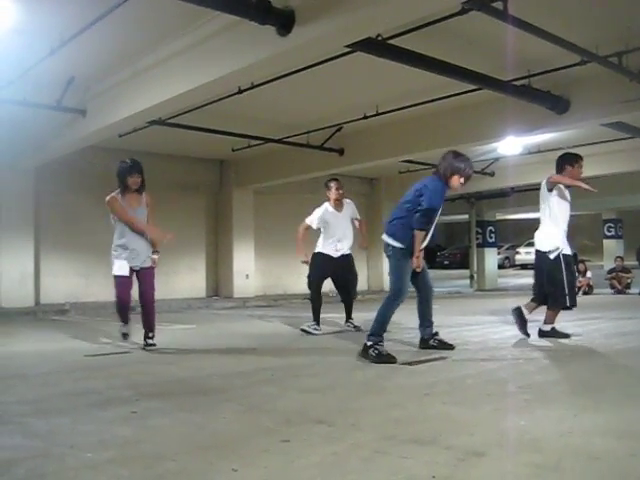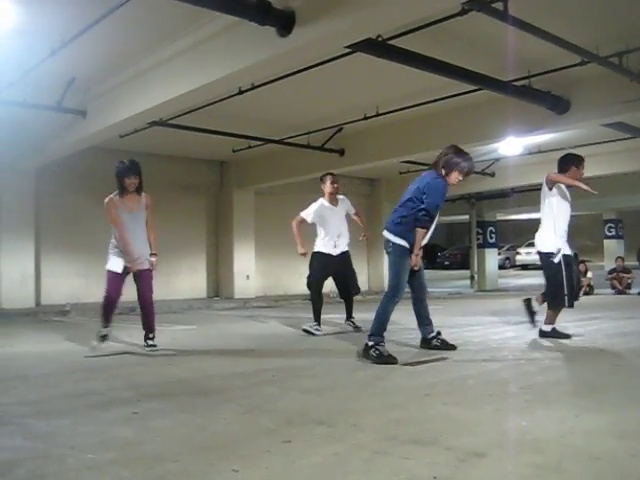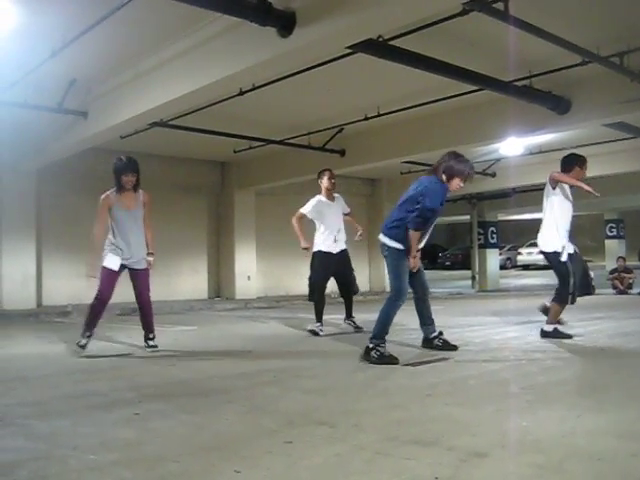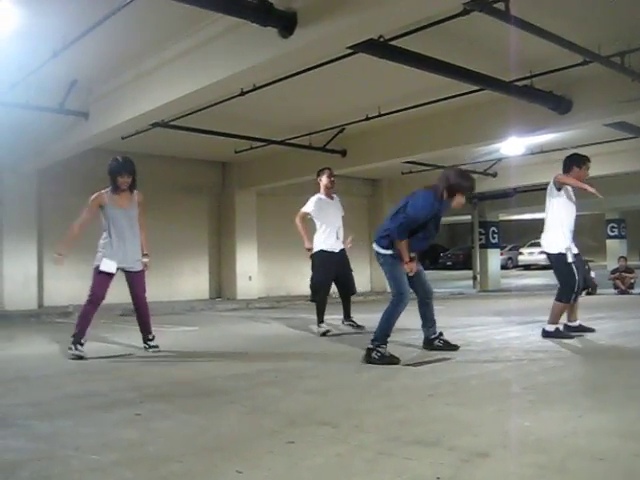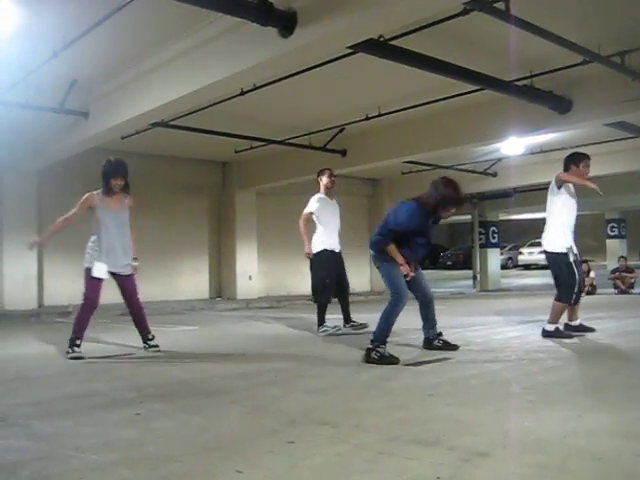
dt=0.1s
person 1, frame 1
left shoulder: (432, 183)
right shoulder: (436, 186)
right elbow: (422, 219)
left wrist: (419, 252)
right wrist: (417, 253)
left hip: (408, 245)
right hip: (400, 244)
left knee: (426, 290)
right knee: (398, 293)
left ankle: (427, 336)
right ankle: (372, 344)
person 1, frame 2
left shoulder: (430, 179)
right shoulder: (437, 182)
right elbow: (423, 218)
left wrist: (417, 250)
right wrist: (416, 251)
left hip: (407, 242)
right hip: (400, 241)
left knee: (419, 290)
right knee: (396, 291)
left ankle: (429, 335)
right ankle: (373, 343)
person 1, frame 3
left shoulder: (430, 184)
right shoulder: (434, 187)
right elbow: (417, 221)
left wrist: (416, 252)
right wrist: (413, 251)
left hip: (406, 245)
right hip: (396, 244)
left knee: (422, 290)
right knee: (399, 293)
left ankle: (431, 335)
right ankle: (375, 346)
person 1, frame 4
left shoulder: (435, 201)
right shoulder: (426, 201)
right elbow: (400, 230)
left wrist: (413, 259)
right wrist: (406, 259)
left hip: (406, 252)
right hip: (389, 250)
left knee: (425, 292)
right knee: (402, 296)
left ankle: (431, 336)
right ankle: (376, 348)
person 1, frame 5
left shoulder: (433, 215)
right shoulder: (411, 211)
right elbow: (383, 238)
left wrist: (411, 264)
right wrist: (401, 263)
left hip: (406, 257)
right hip: (385, 255)
left knee: (426, 295)
right knee: (400, 297)
left ankle: (432, 337)
right ankle: (375, 348)
person 2, frame 1
left shoulder: (145, 198)
right shoulder: (113, 200)
right elbow: (134, 223)
left wrist: (155, 251)
right wrist: (160, 237)
left hip: (144, 254)
right hip: (123, 255)
left knee: (147, 298)
right knee: (122, 298)
left ankle: (149, 336)
right ankle: (125, 323)
person 2, frame 2
left shoulder: (146, 199)
right shoulder: (111, 201)
right elbow: (119, 232)
left wrist: (152, 253)
right wrist: (131, 257)
left hip: (142, 257)
right hip: (119, 255)
left knee: (146, 299)
right knee: (111, 295)
left ankle: (149, 337)
right ankle: (105, 326)
person 2, frame 3
left shoulder: (143, 197)
right shoulder: (108, 198)
right elbow: (100, 229)
left wrist: (150, 252)
right wrist: (95, 259)
left hip: (139, 254)
right hip: (115, 252)
left knee: (143, 299)
right knee: (103, 295)
left ankle: (149, 337)
right ankle: (86, 333)
person 2, frame 4
left shoulder: (138, 197)
right shoulder: (101, 198)
right elbow: (80, 223)
left wrist: (145, 254)
right wrist: (63, 248)
left hip: (133, 256)
right hip: (109, 254)
left knee: (140, 300)
right knee: (95, 297)
left ankle: (148, 338)
right ankle: (77, 341)
person 2, frame 5
left shoulder: (128, 201)
right shoulder: (93, 199)
right elbow: (67, 219)
left wrist: (134, 258)
right wrist: (43, 238)
left hip: (122, 260)
right hip: (98, 258)
left knee: (133, 301)
right knee: (90, 302)
left ankle: (148, 339)
right ankle: (74, 344)
person 3, frame 1
left shoulder: (562, 189)
right shoulder: (552, 186)
right elbow: (552, 178)
right wrist: (580, 184)
left hip: (557, 245)
right hip: (551, 245)
left knee: (548, 288)
right knee: (562, 288)
left ankle: (523, 311)
right ankle: (547, 327)
person 3, frame 2
left shoulder: (562, 189)
right shoulder: (552, 185)
right elbow: (551, 176)
right wrist: (580, 184)
left hip: (556, 245)
right hip: (552, 245)
left knee: (559, 288)
right knee: (562, 288)
left ankle: (534, 303)
right ankle: (547, 328)
person 3, frame 3
left shoulder: (564, 188)
right shoulder: (555, 184)
right elbow: (554, 175)
right wrist: (583, 185)
left hip: (561, 243)
right hip: (553, 244)
left knee: (569, 282)
right knee: (567, 284)
left ankle: (550, 307)
right ankle: (549, 327)
person 3, frame 4
left shoulder: (567, 189)
right shoulder: (558, 186)
right elbow: (559, 177)
right wrist: (586, 187)
left hip: (564, 243)
right hip: (557, 245)
left knee: (575, 281)
right knee: (572, 283)
left ankle: (572, 323)
right ankle: (551, 327)
person 3, frame 5
left shoulder: (566, 188)
right shoulder: (560, 182)
right elbow: (561, 176)
right wrist: (590, 184)
left hip: (563, 243)
right hip: (558, 245)
left knee: (575, 283)
right knee: (570, 284)
left ankle: (573, 322)
right ankle: (550, 327)
person 4, frame 1
left shoulder: (349, 204)
right shoulder: (322, 212)
left elbow: (358, 221)
right elbow: (302, 229)
left wrist: (363, 238)
right wrist: (302, 253)
left hip: (344, 255)
right hip: (323, 254)
left knee: (349, 288)
right knee: (315, 285)
left ankle: (349, 320)
right ankle: (315, 323)
person 4, frame 2
left shoulder: (343, 201)
right shoulder: (318, 207)
left elbow: (355, 214)
right elbow: (295, 222)
left wrist: (364, 228)
right wrist: (300, 245)
left hip: (342, 252)
right hip: (322, 253)
left knee: (349, 286)
right knee: (315, 285)
left ankle: (349, 318)
right ankle: (316, 323)
person 4, frame 3
left shoulder: (339, 199)
right shoulder: (316, 203)
left elbow: (347, 214)
right elbow: (295, 219)
left wrist: (358, 227)
right wrist: (303, 240)
left hip: (341, 249)
right hip: (322, 251)
left knee: (348, 284)
right knee: (318, 286)
left ankle: (349, 317)
right ankle: (318, 323)
person 4, frame 4
left shoulder: (336, 199)
right shoulder: (316, 200)
right elbow: (299, 218)
left wrist: (346, 237)
right wrist: (307, 241)
left hip: (339, 249)
right hip: (323, 250)
left knee: (346, 284)
right knee: (321, 286)
left ankle: (347, 318)
right ankle: (321, 323)
person 4, frame 5
left shoulder: (333, 202)
right shoulder: (317, 199)
right elbow: (303, 221)
right wrist: (307, 244)
left hip: (334, 249)
right hip: (322, 250)
left knee: (342, 286)
right knee: (325, 287)
left ankle: (348, 321)
right ankle: (321, 325)
